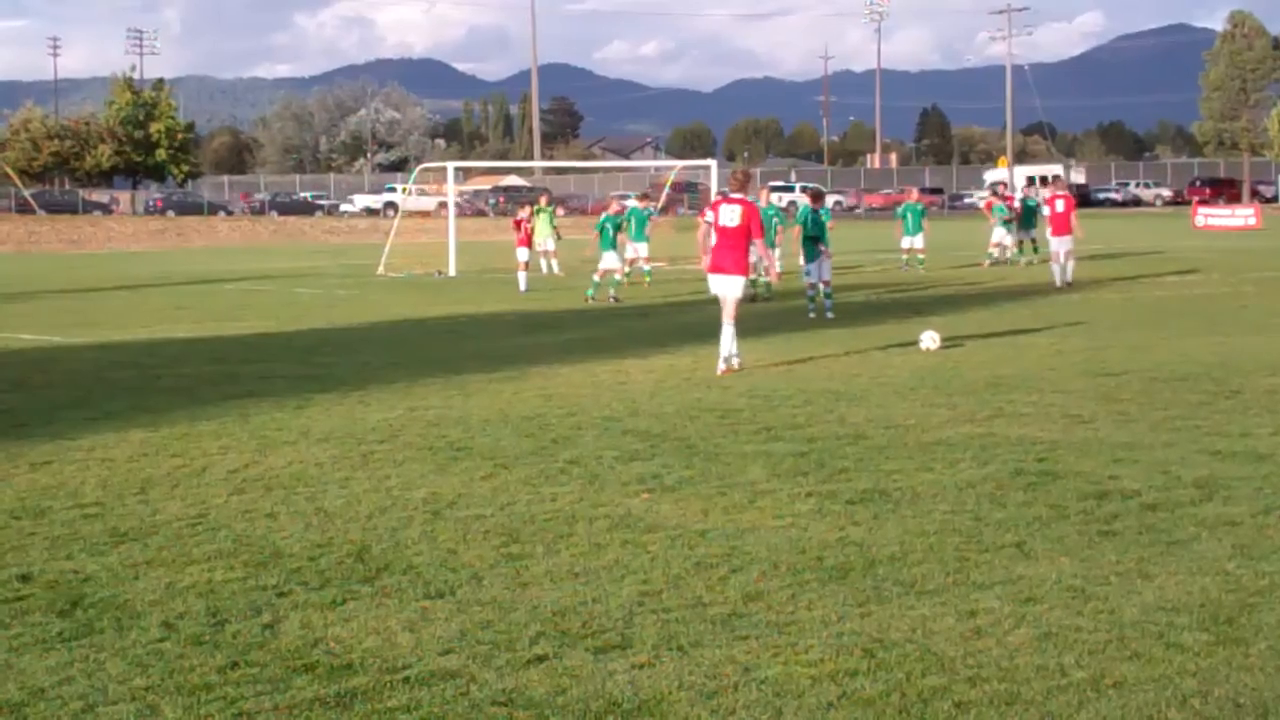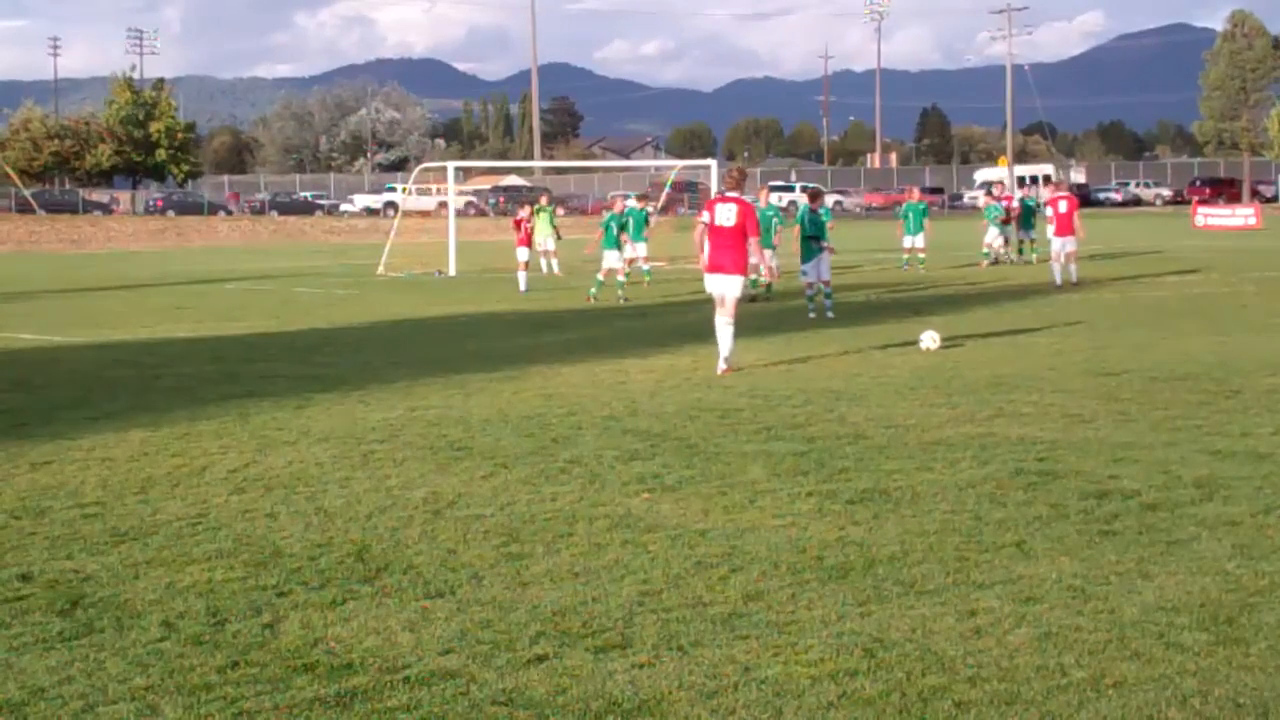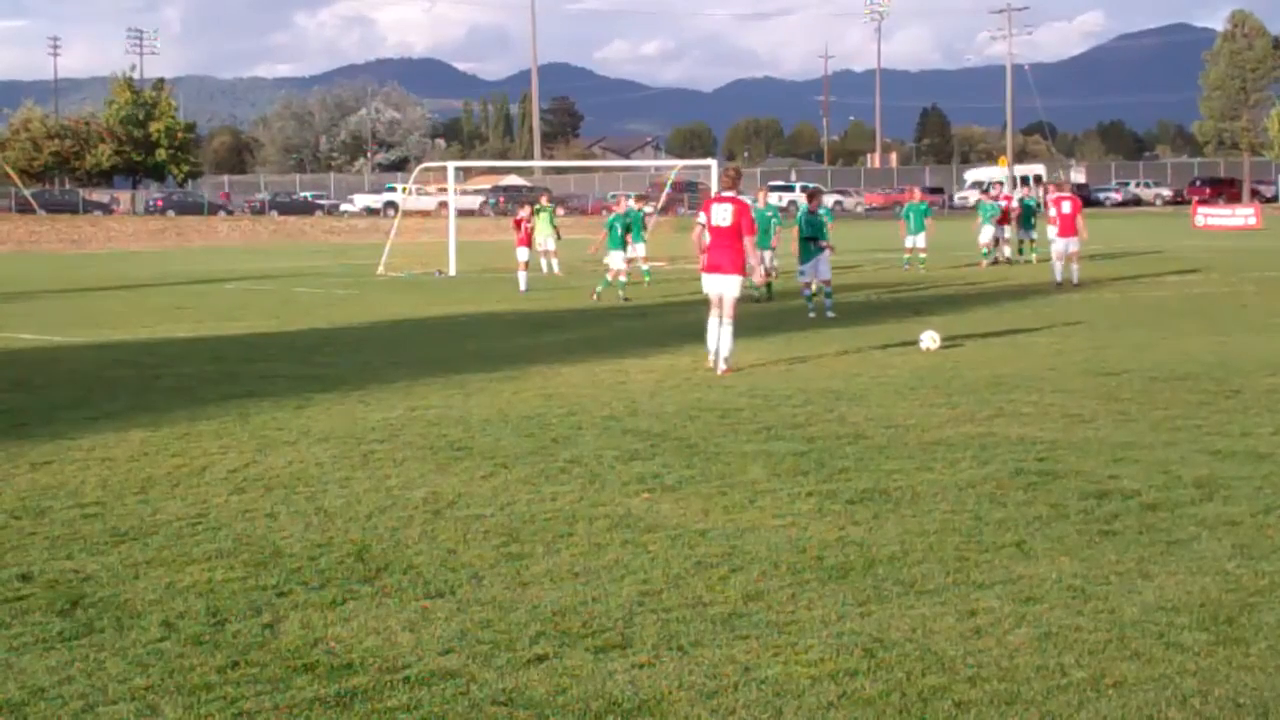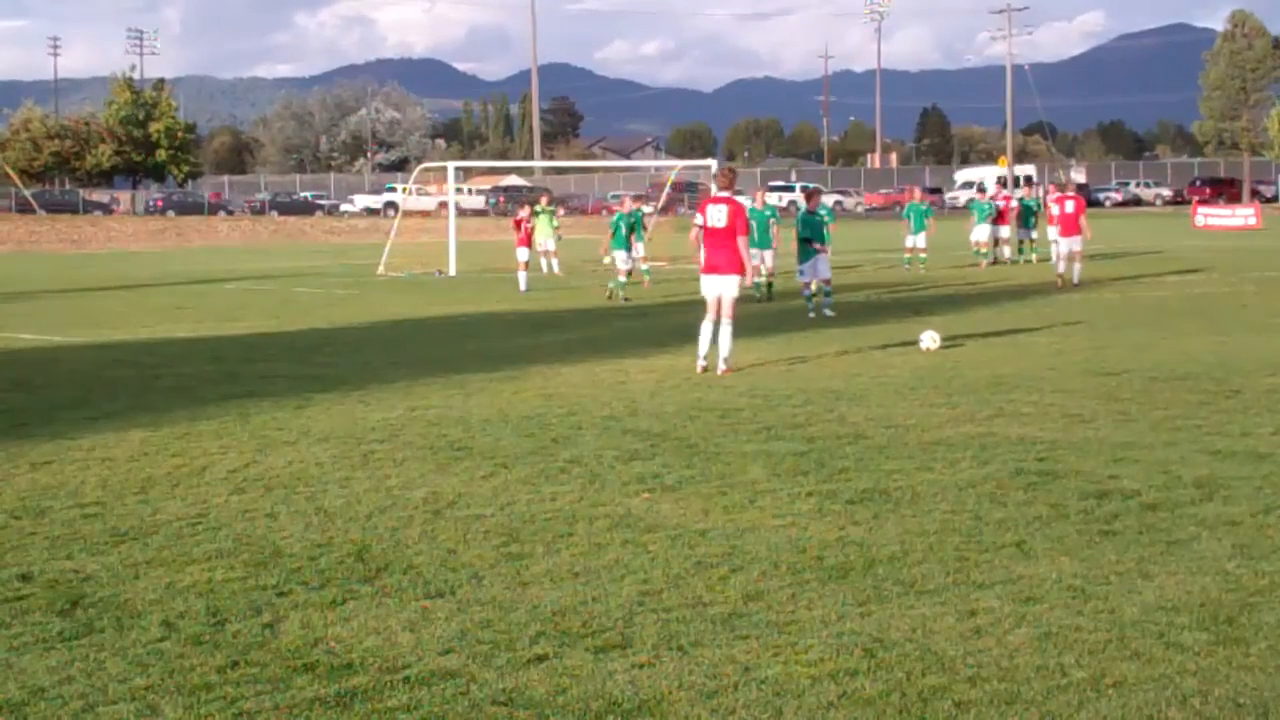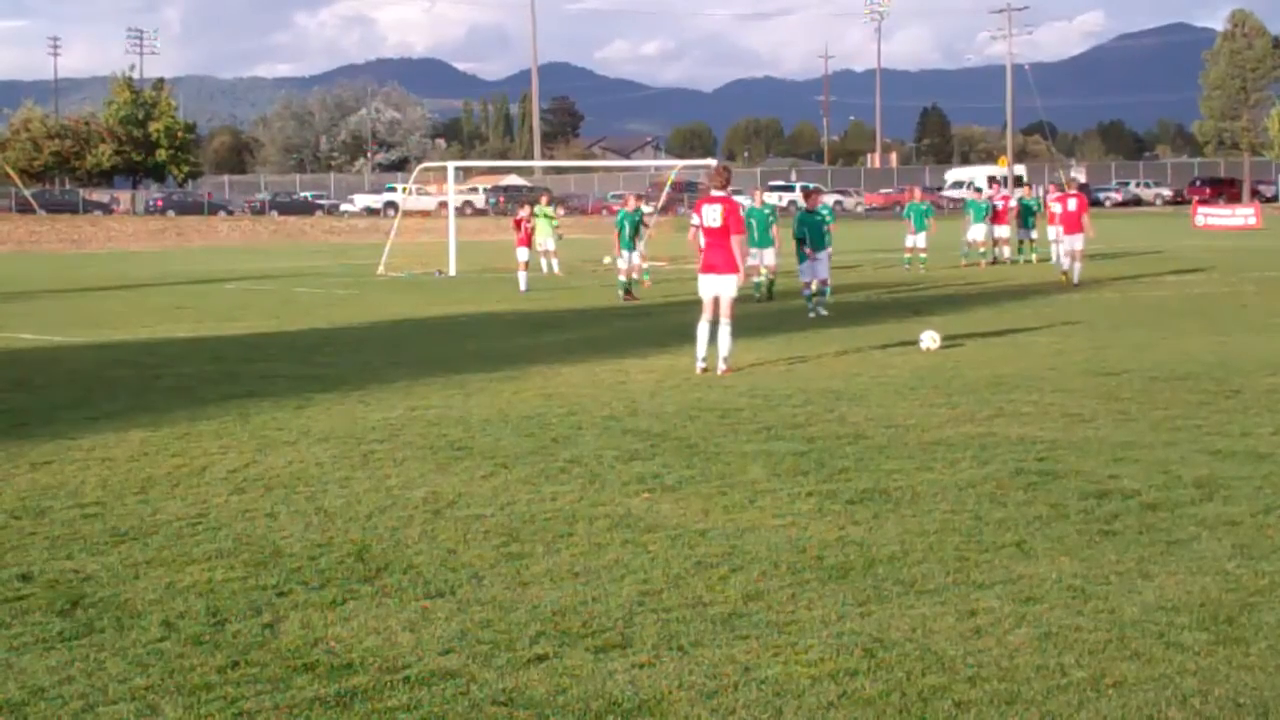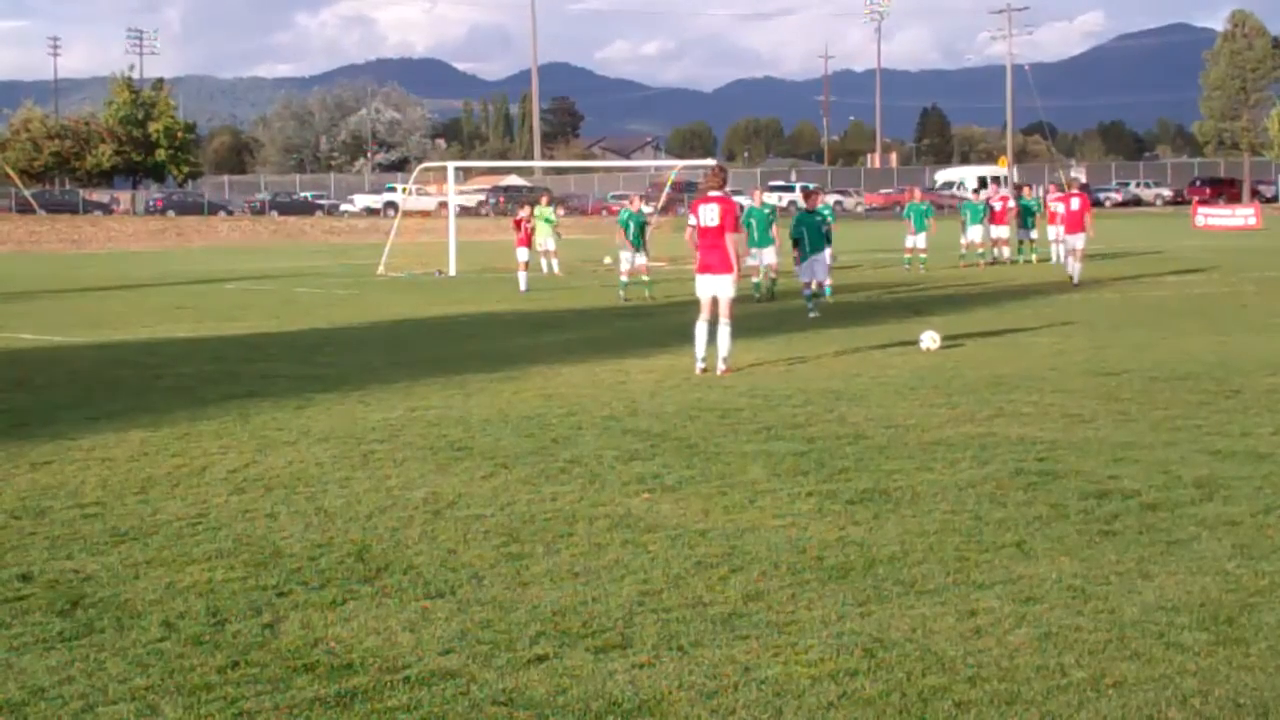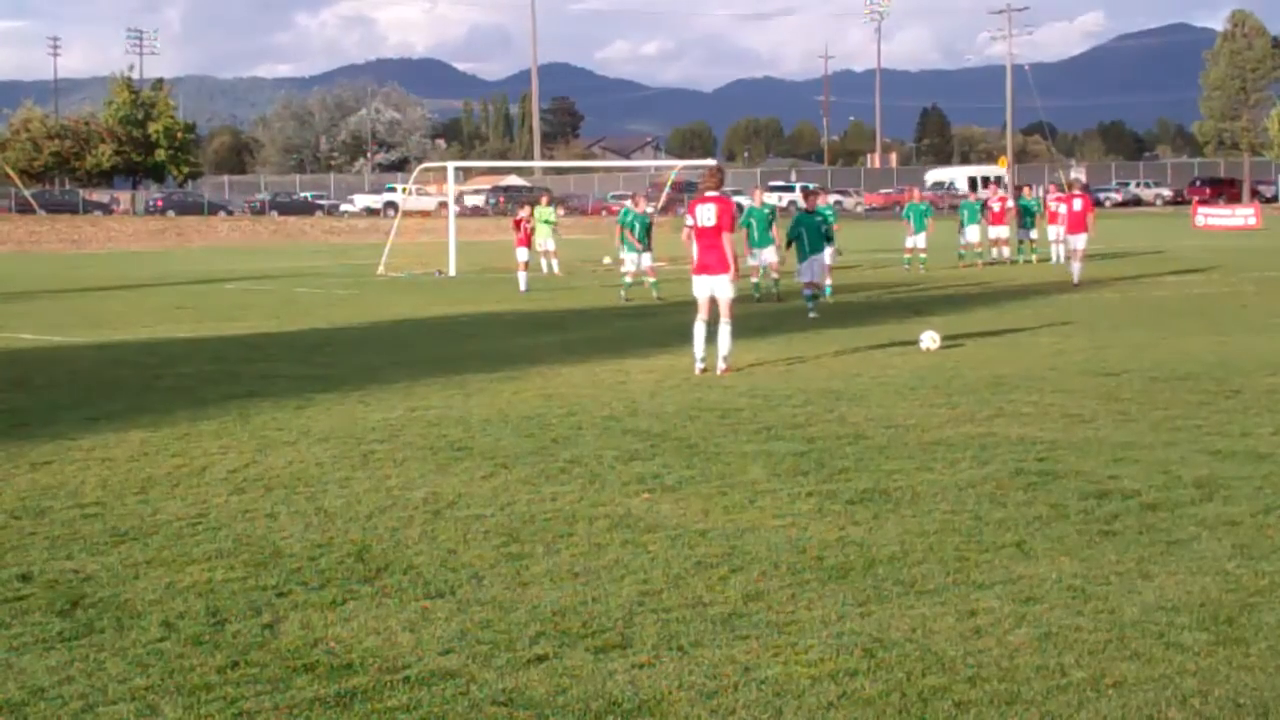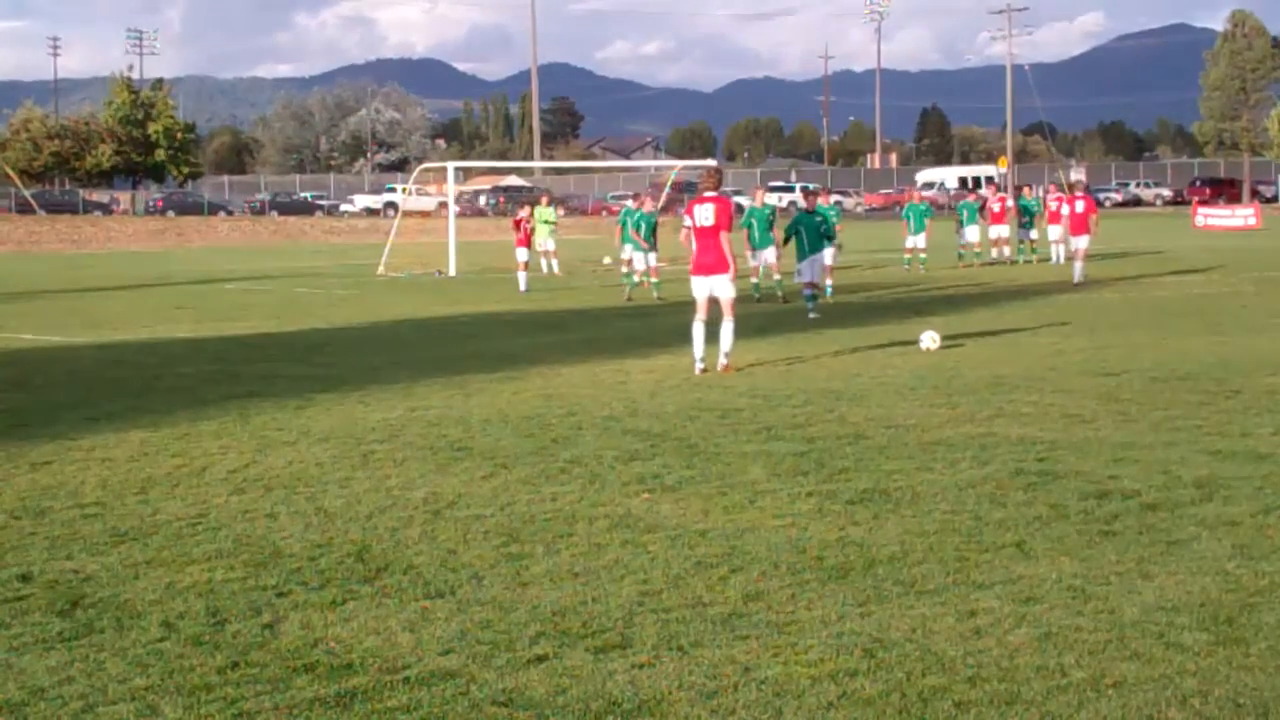
dt=0.1s
person 1, frame 1
left shoulder: (716, 205)
right shoulder: (751, 208)
left elbow: (702, 232)
right elbow: (758, 242)
left wrist: (705, 255)
right wrist: (771, 265)
left hip: (716, 266)
right hip: (737, 267)
left knee: (726, 312)
right knee: (729, 316)
left ankle: (734, 356)
right ankle: (723, 362)
person 1, frame 2
left shoulder: (712, 204)
right shoulder: (747, 208)
left elbow: (698, 233)
right elbow: (754, 242)
left wrist: (701, 254)
right wrist: (764, 266)
left hip: (713, 265)
right hip: (735, 266)
left knee: (719, 309)
right knee: (729, 315)
left ankle: (722, 355)
right ankle: (723, 363)
person 1, frame 3
left shoulder: (708, 204)
right shoulder: (743, 207)
left elbow: (696, 235)
right elbow: (748, 242)
left wrist: (702, 254)
right wrist: (757, 268)
left hip: (711, 265)
right hip: (732, 266)
left knee: (715, 310)
right knee: (727, 315)
left ankle: (712, 355)
right ankle: (723, 363)
person 1, frame 4
left shoulder: (705, 205)
right shoulder: (737, 207)
left elbow: (693, 236)
right elbow: (742, 241)
right wrist: (749, 269)
left hip: (709, 266)
right hip: (730, 267)
left knee: (710, 314)
right knee: (726, 316)
left ankle: (701, 360)
right ankle: (723, 363)
person 1, frame 5
left shoulder: (700, 204)
right shoulder: (733, 206)
left elbow: (692, 236)
right elbow: (735, 240)
right wrist: (742, 268)
left hip: (707, 266)
right hip: (728, 267)
left knee: (706, 314)
right knee: (725, 316)
left ankle: (700, 362)
right ankle: (723, 364)
person 1, frame 6
left shoulder: (697, 204)
right shoulder: (729, 204)
left elbow: (688, 236)
right elbow: (730, 238)
right wrist: (736, 265)
left hip: (704, 266)
right hip: (724, 267)
left knee: (704, 315)
right knee: (724, 316)
left ankle: (700, 362)
right ankle: (722, 364)
person 1, frame 7
left shoulder: (694, 205)
right shoulder: (726, 204)
left elbow: (685, 236)
right elbow: (726, 237)
right wrist: (732, 265)
left hip: (701, 267)
right hip: (722, 267)
left knee: (702, 316)
right knee: (725, 316)
left ankle: (699, 362)
right ankle: (722, 363)
person 1, frame 8
left shoulder: (692, 205)
right shoulder: (724, 203)
left elbow: (683, 236)
right elbow: (724, 236)
right wrist: (732, 264)
left hip: (699, 267)
right hip: (721, 267)
left knee: (700, 316)
right knee: (728, 315)
left ankle: (699, 362)
right ankle: (724, 359)
